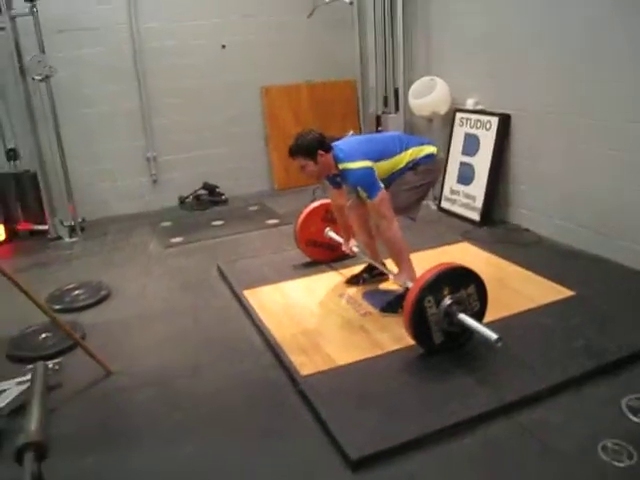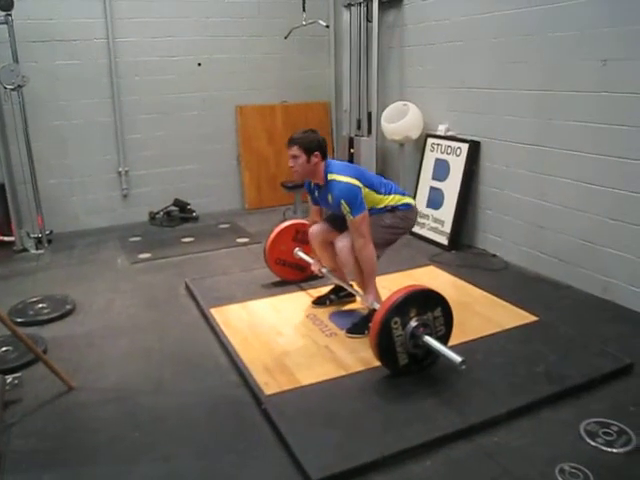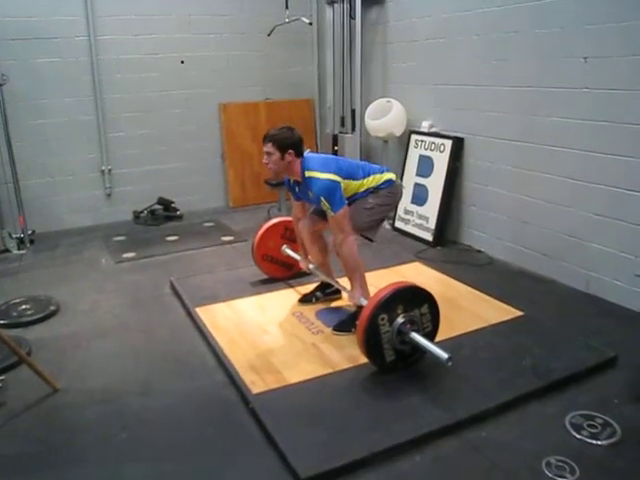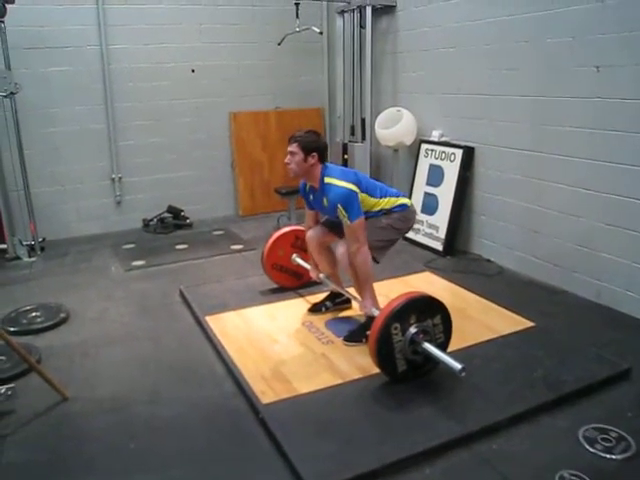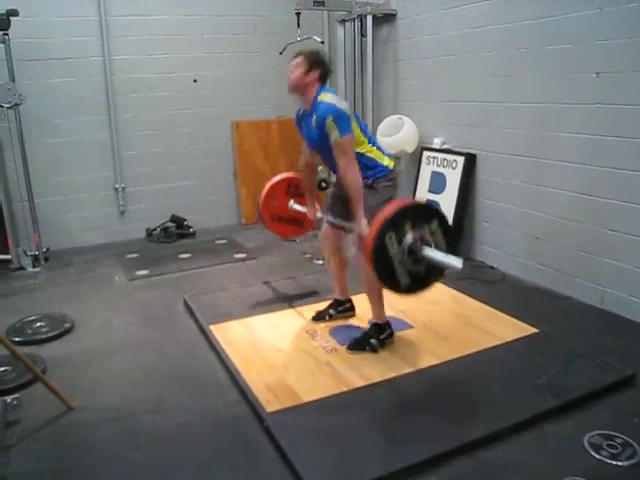
dt=1s
person 1, frame 1
left shoulder: (357, 170)
right shoulder: (331, 161)
left elbow: (386, 220)
right elbow: (339, 203)
left wrist: (403, 271)
right wrist: (347, 238)
left hip: (422, 162)
right hip: (400, 159)
left knee: (380, 219)
right knee: (354, 209)
right ankle: (377, 268)
person 1, frame 2
left shoulder: (343, 186)
right shoulder: (313, 180)
left elbow: (363, 241)
right elbow: (315, 220)
left wrist: (371, 292)
right wrist: (317, 259)
left hip: (398, 210)
right hip: (371, 208)
left knee: (345, 247)
right knee: (317, 234)
left ankle: (377, 310)
right ankle: (343, 289)
person 1, frame 3
left shoulder: (321, 182)
right shoulder: (293, 176)
left elbow: (344, 237)
right elbow: (298, 218)
left wrist: (356, 288)
right wrist: (304, 255)
left hip: (382, 188)
right hip: (355, 189)
left knee: (339, 240)
right knee: (308, 227)
right ankle: (329, 286)
person 1, frame 4
left shoulder: (339, 190)
right shoulder: (307, 185)
left elbow: (358, 247)
right elbow: (311, 225)
left wrist: (367, 298)
right wrist: (313, 266)
left hip: (396, 212)
right hip: (364, 211)
left knee: (345, 254)
right knee: (314, 238)
left ankle: (375, 318)
right ankle: (339, 295)
person 1, frame 5
left shoulder: (331, 108)
right shoulder: (303, 114)
left elbow: (349, 165)
right elbow: (308, 160)
left wrist: (360, 218)
right wrist: (310, 201)
left hip: (375, 178)
right hip: (349, 176)
left knee: (365, 247)
right knee: (328, 237)
left ankle: (381, 326)
right ankle: (342, 302)
